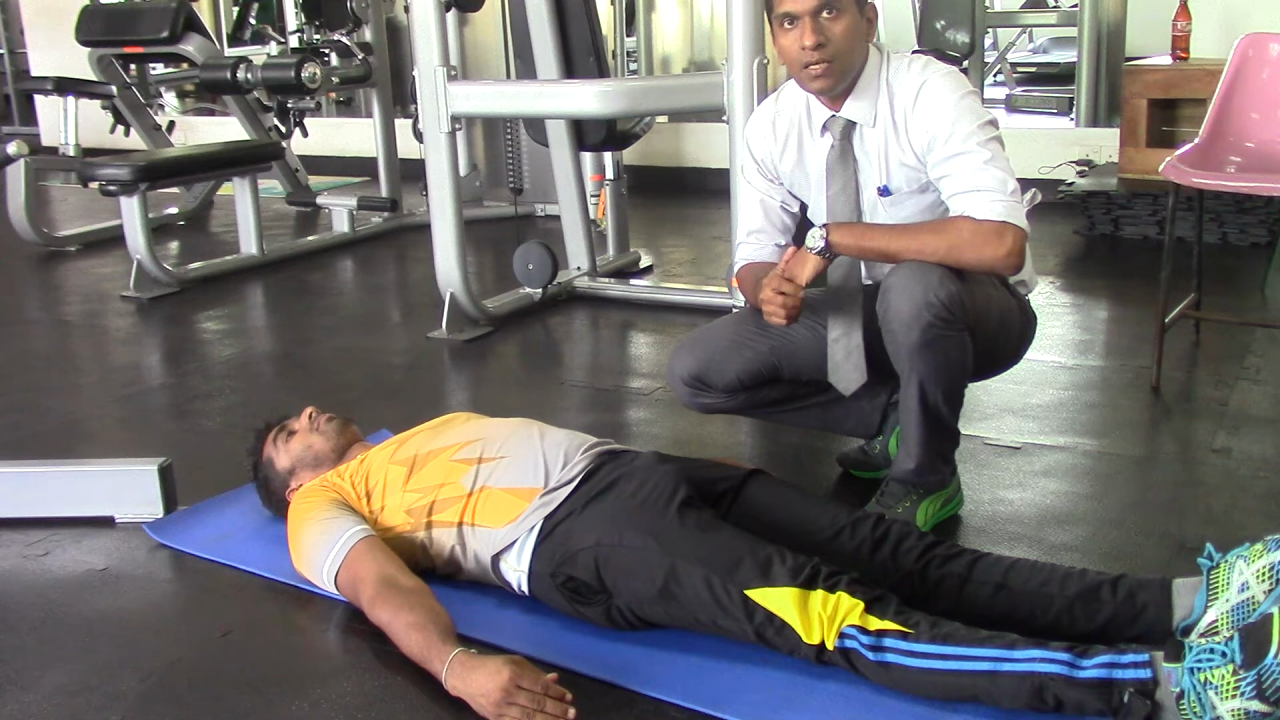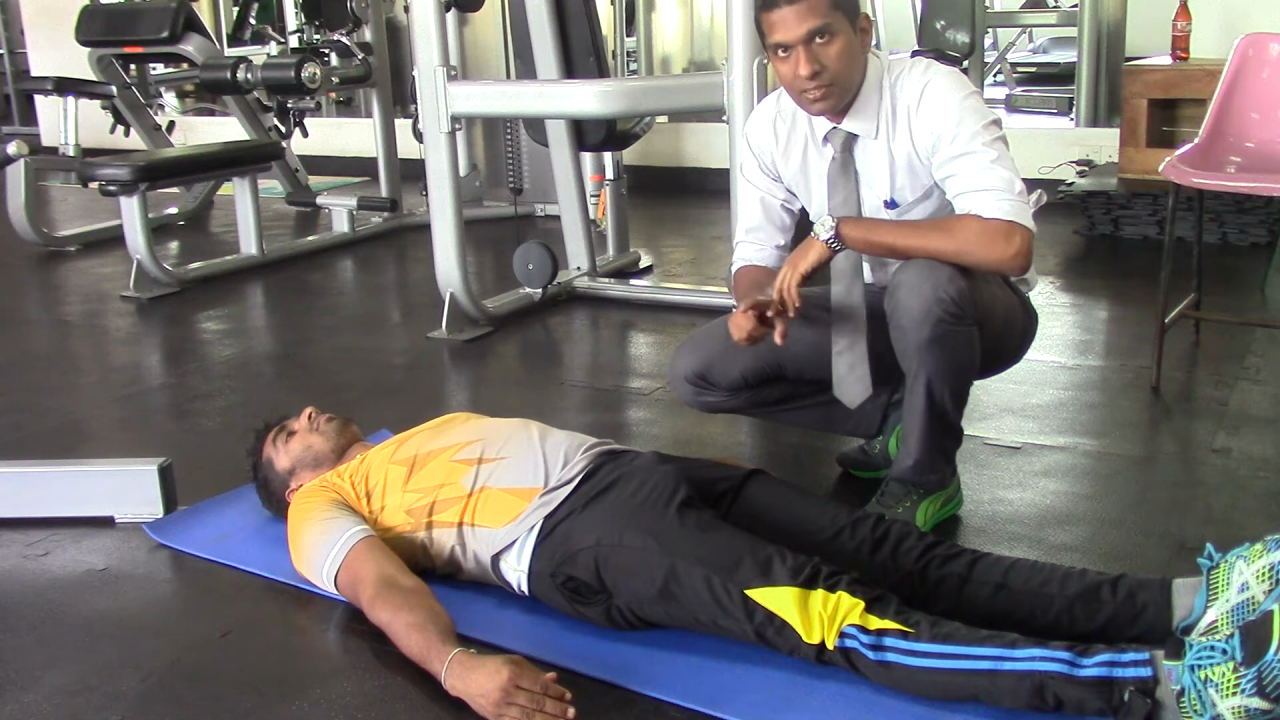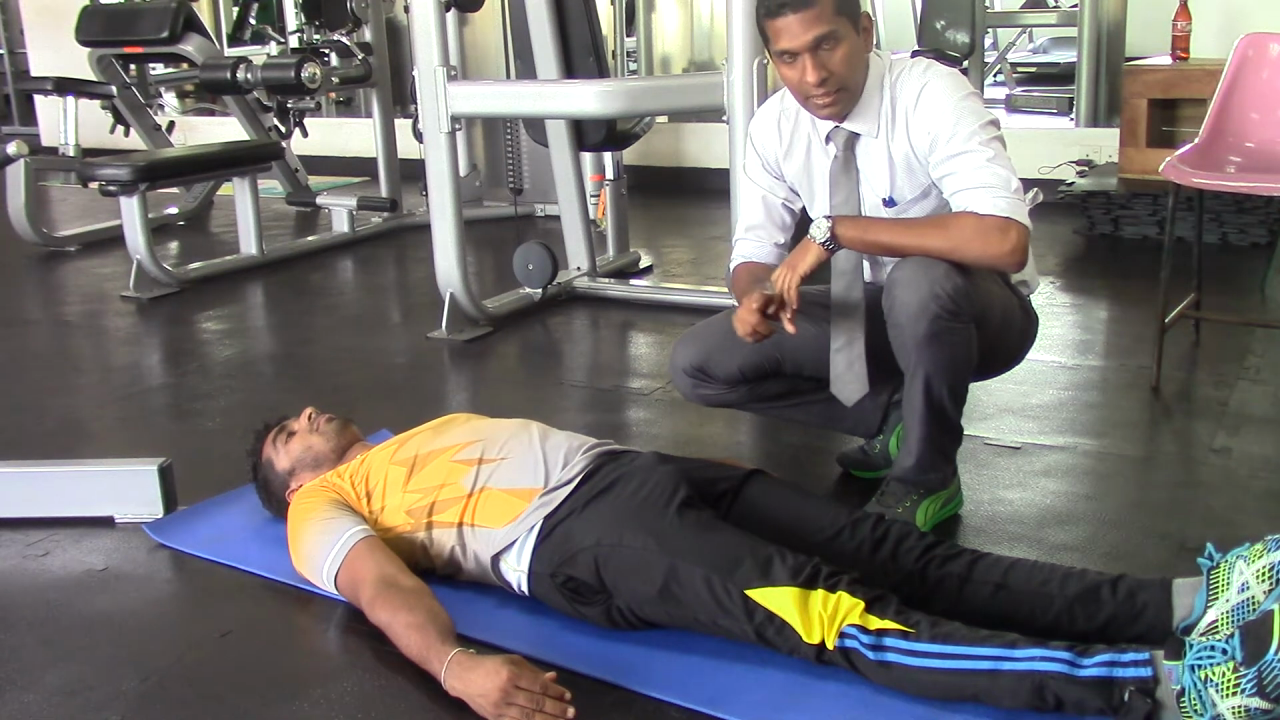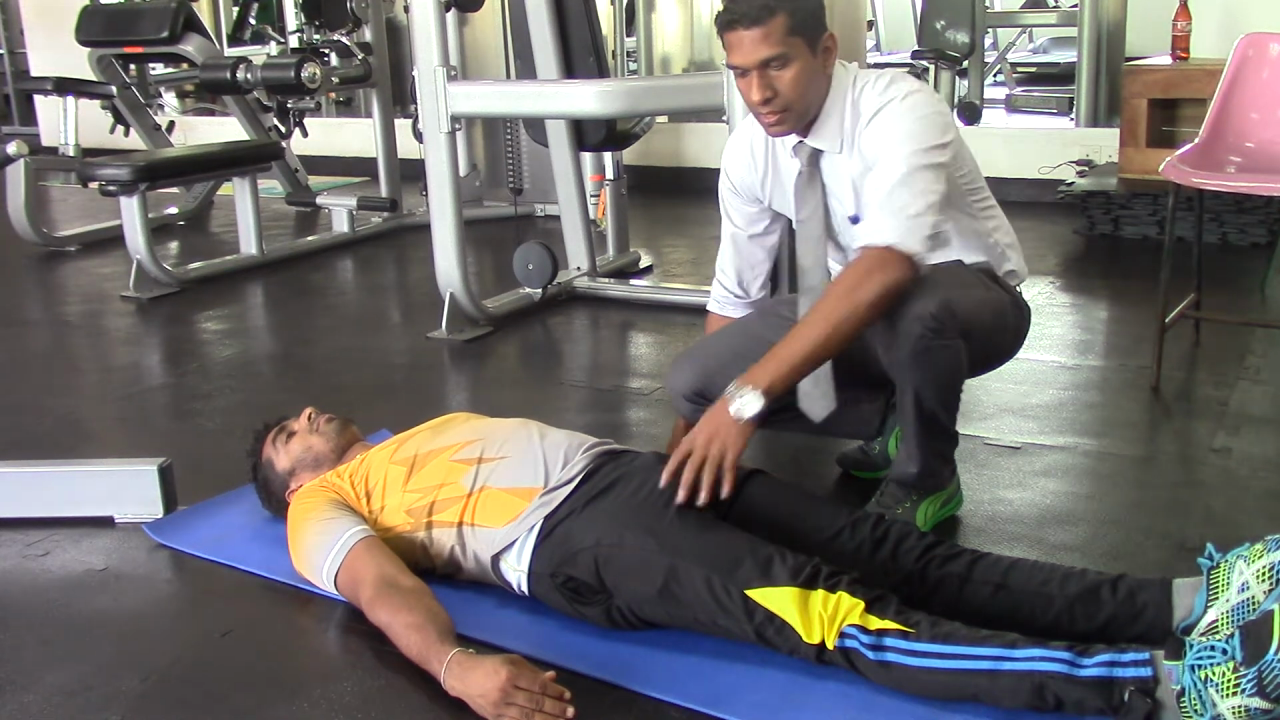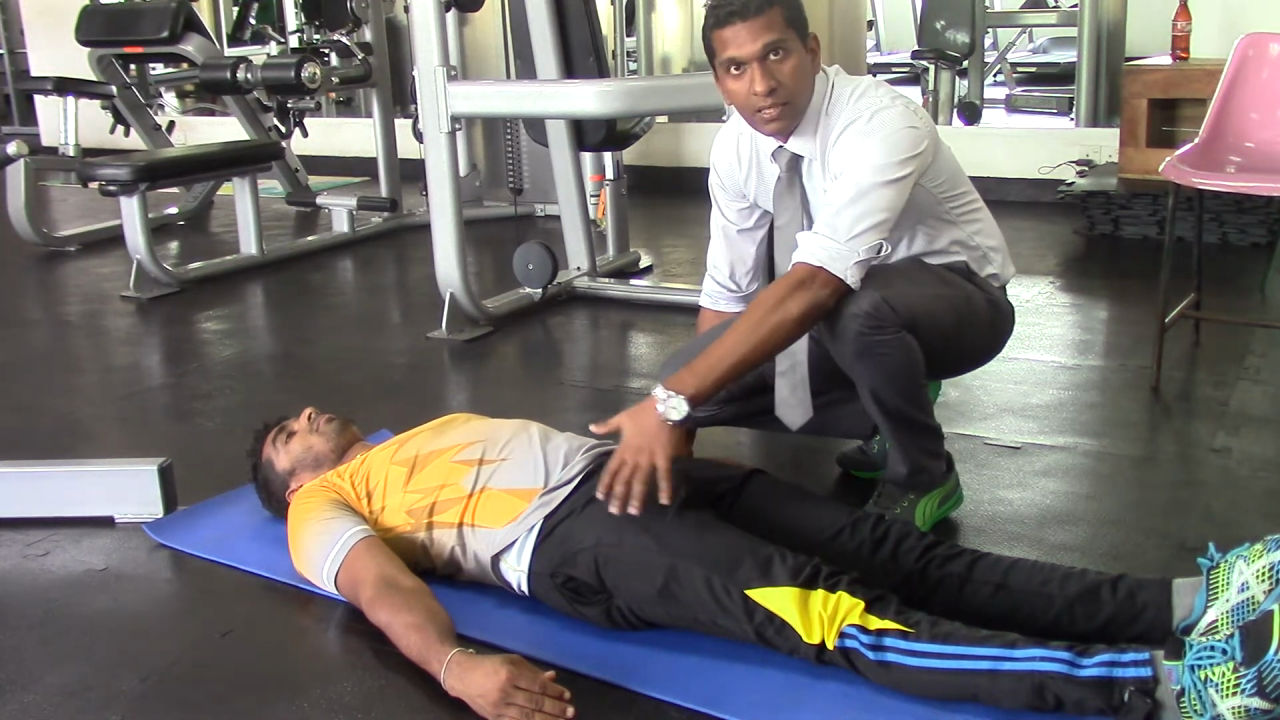
dt=1s
person 1, frame 1
left shoulder: (421, 437)
right shoulder: (324, 511)
right elbow: (383, 589)
left wrist: (713, 455)
left hip: (634, 471)
right hip: (574, 540)
left knee: (895, 556)
right knee: (833, 616)
left ankle: (1186, 604)
person 1, frame 2
left shoulder: (419, 440)
right shoulder: (323, 511)
right elbow: (384, 588)
left wrist: (718, 460)
left hip: (633, 469)
right hip: (576, 538)
left knee: (898, 554)
right knee: (835, 617)
left ankle: (1184, 603)
person 1, frame 3
left shoulder: (422, 439)
right shoulder: (325, 512)
right elbow: (383, 588)
left wrist: (719, 464)
left hip: (632, 470)
right hip: (577, 538)
left knee: (898, 555)
right knee: (835, 617)
left ankle: (1185, 603)
person 1, frame 4
left shoulder: (420, 439)
right shoulder: (325, 512)
right elbow: (382, 589)
left hip: (627, 470)
right hip: (571, 539)
left knee: (896, 556)
right knee: (831, 617)
left ankle: (1187, 603)
person 1, frame 5
left shoulder: (421, 439)
right shoulder: (324, 512)
right elbow: (382, 590)
left hip: (621, 471)
right hip: (570, 539)
left knee: (894, 555)
right knee: (828, 616)
left ankle: (1186, 604)
person 2, frame 1
left shoulder: (931, 92)
right shoulder: (771, 123)
left elbow: (1000, 243)
right elbow: (755, 256)
left wrist: (832, 236)
right wrist: (767, 288)
left hip: (975, 308)
right hip: (864, 307)
left knee: (915, 290)
right knee: (696, 371)
left ankle: (926, 478)
right ankle: (896, 416)
person 2, frame 2
left shoulder: (933, 96)
right shoulder: (769, 125)
left elbow: (1009, 243)
right elbow: (758, 256)
left wrist: (840, 229)
right wrist: (757, 302)
left hip: (971, 307)
right hip: (866, 307)
left knee: (923, 286)
right knee: (697, 370)
left ankle: (925, 477)
right ankle: (895, 415)
person 2, frame 3
left shoulder: (932, 96)
right shoulder: (773, 126)
left elbow: (1005, 241)
right elbow: (755, 253)
left wrist: (835, 230)
right wrist: (756, 295)
left hip: (973, 309)
right hip: (868, 307)
left knee: (921, 281)
right knee: (698, 364)
left ankle: (925, 477)
right ankle: (896, 417)
person 2, frame 4
left shoulder: (898, 111)
right shoulder: (748, 148)
left elbow: (882, 270)
right elbow: (733, 293)
left wrist: (746, 397)
right wrist: (686, 431)
left hip: (969, 297)
right hip: (858, 311)
left knee: (911, 308)
right knee: (694, 382)
left ankle: (924, 477)
right ankle: (893, 418)
person 2, frame 5
left shoulder: (879, 123)
right shoulder: (735, 145)
left elbow: (813, 283)
right elbow: (725, 290)
left wrist: (673, 402)
right wrist: (680, 419)
left hip: (957, 300)
right hip: (849, 310)
left knee: (858, 305)
right knee: (699, 381)
left ankle: (920, 474)
right ankle: (891, 414)
